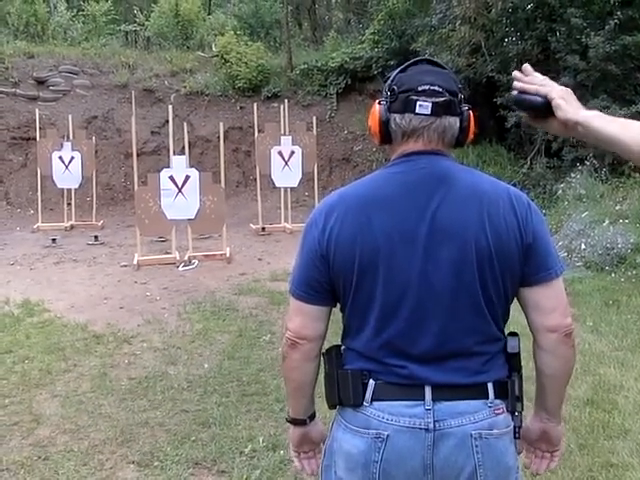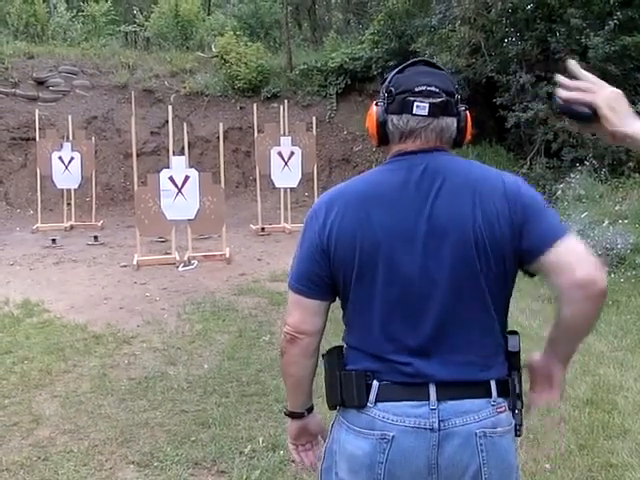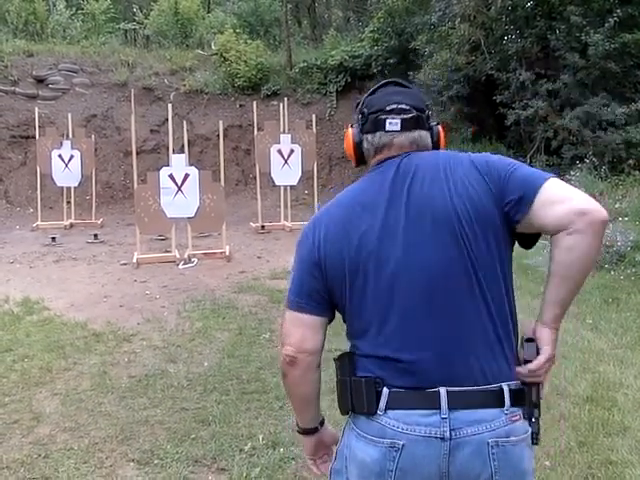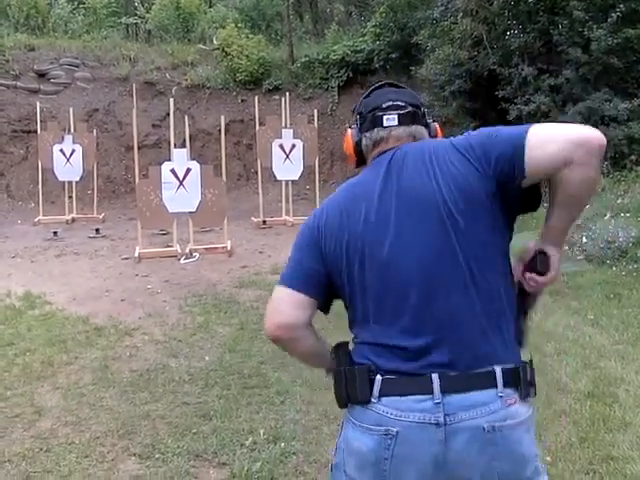
dt=0.3s
person 1, frame 1
left shoulder: (336, 212)
right shoulder: (511, 207)
left elbow: (301, 338)
right elbow: (556, 328)
left wrist: (301, 420)
right wrist: (548, 418)
left hip: (372, 429)
right hip: (479, 430)
person 1, frame 2
left shoulder: (334, 209)
right shoulder: (502, 194)
left elbow: (298, 332)
right elbow: (588, 282)
left wrist: (299, 412)
right wrist: (556, 358)
left hip: (373, 430)
right hip: (480, 429)
person 1, frame 3
left shoulder: (326, 225)
right shoulder: (481, 176)
left elbow: (298, 351)
right elbow: (585, 216)
left wrist: (311, 428)
right wrist: (548, 324)
left hip: (385, 437)
right hip: (493, 433)
person 1, frame 4
left shoulder: (330, 216)
right shoulder: (470, 156)
left elbow: (282, 322)
right elbow: (583, 142)
left wrist: (339, 366)
right wrist: (547, 247)
left hip: (383, 426)
right hip: (492, 420)
